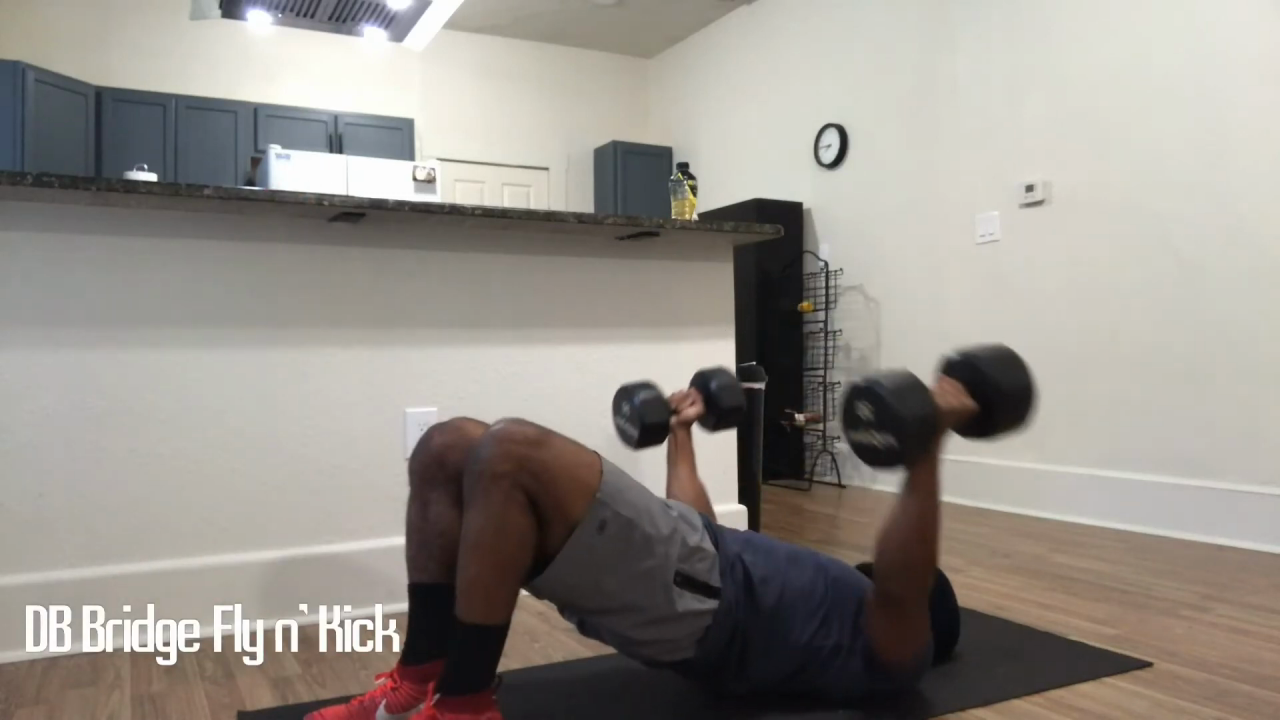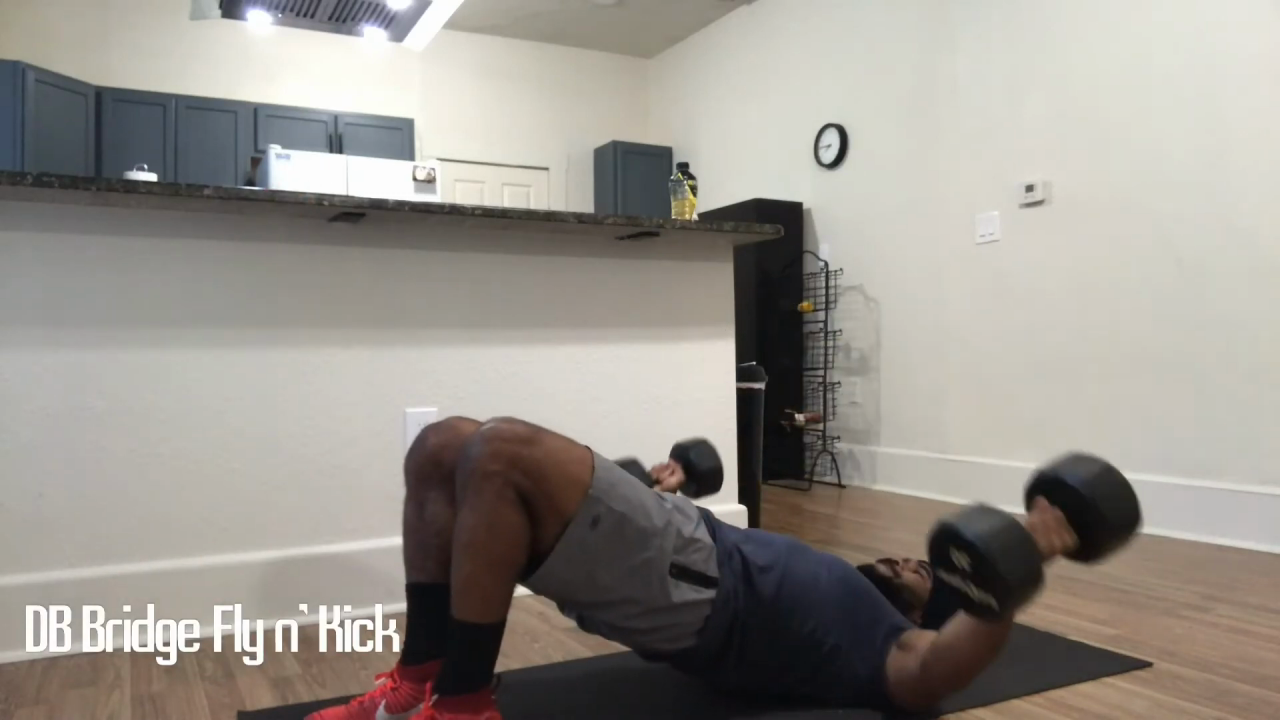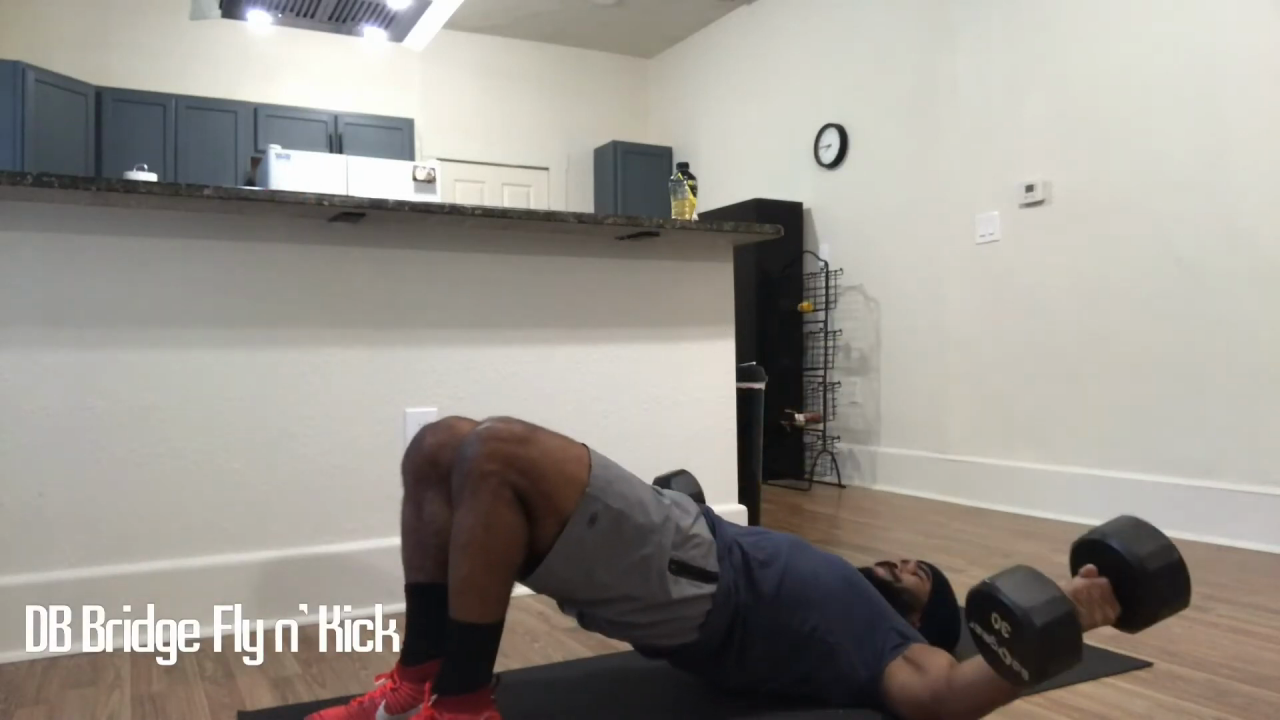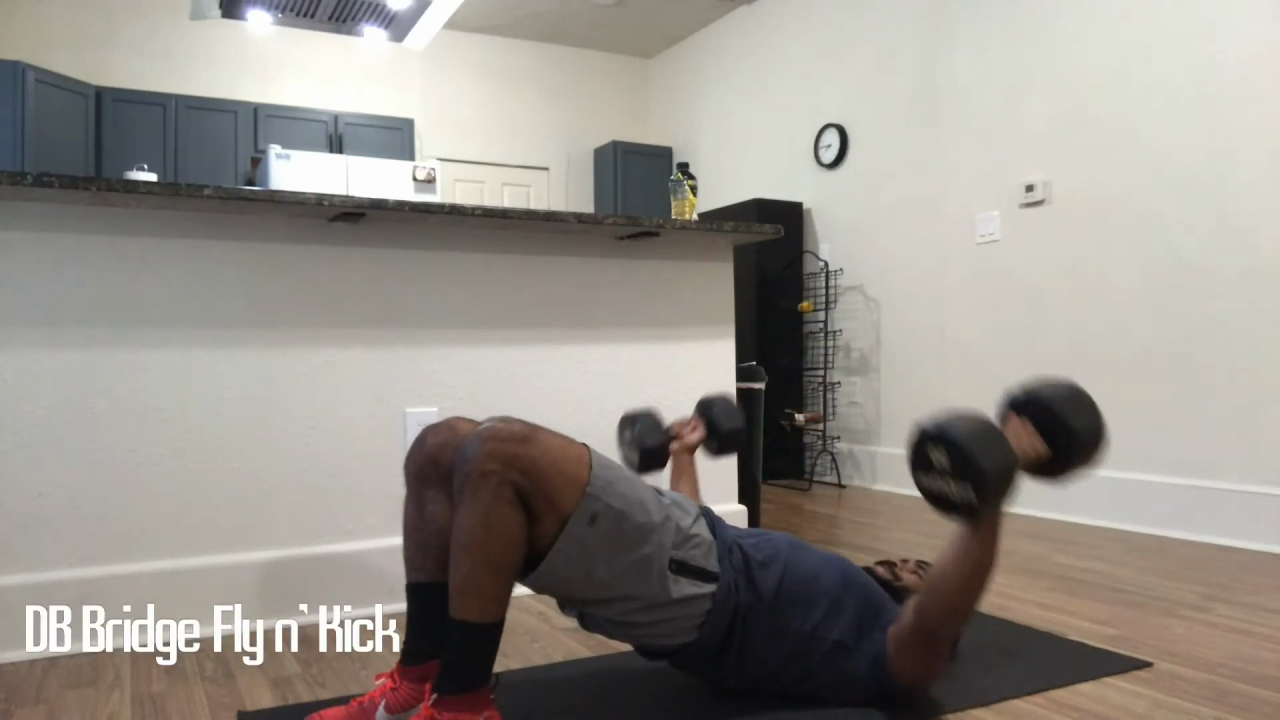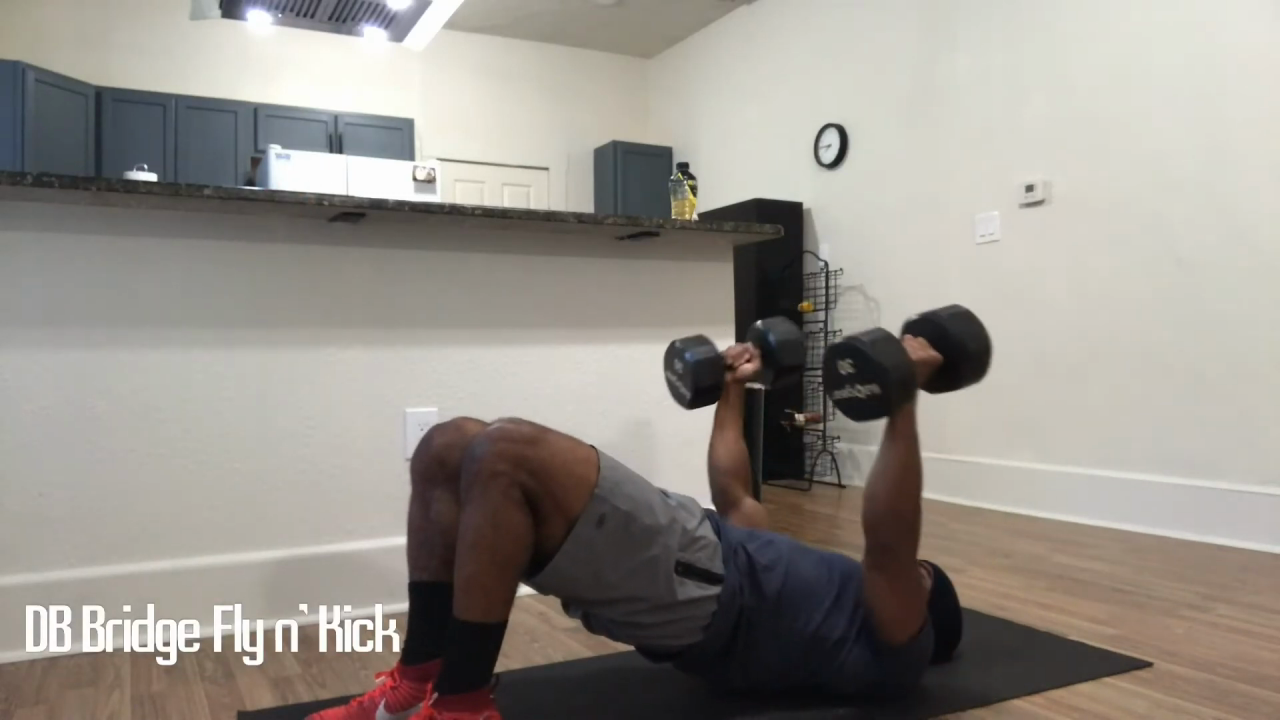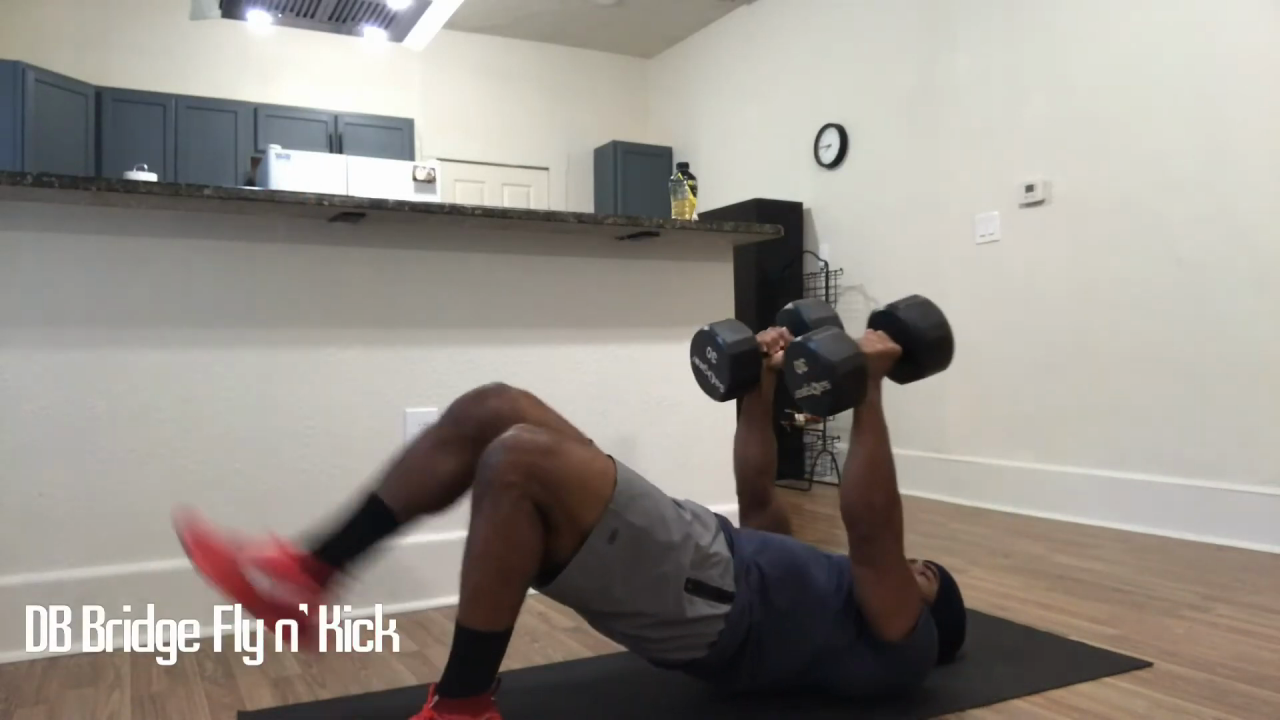
dt=0.4s
person 1, frame 1
left shoulder: (891, 651)
right shoulder: (819, 591)
left elbow: (898, 586)
right elbow: (697, 521)
left wrist: (926, 450)
right wrist: (681, 434)
left hip: (687, 593)
left knee: (509, 453)
right knee: (447, 448)
person 1, frame 2
left shoulder: (893, 642)
right shoulder: (835, 594)
right wrist: (672, 495)
left hip: (690, 581)
left knee: (500, 453)
right knee: (443, 448)
person 1, frame 3
left shoulder: (892, 646)
right shoulder: (838, 595)
right wrist: (668, 499)
left hip: (691, 580)
left knee: (496, 453)
right knee: (440, 449)
person 1, frame 4
left shoulder: (884, 641)
right shoulder: (827, 595)
left elbow: (939, 621)
left wrist: (990, 498)
right wrist: (684, 459)
left hip: (690, 583)
left knee: (497, 454)
right knee: (441, 448)
person 1, frame 5
left shoulder: (893, 647)
right shoulder: (823, 587)
left elbow: (892, 543)
right elbow: (733, 494)
left wrist: (903, 404)
right wrist: (732, 394)
left hip: (695, 586)
left knee: (506, 453)
right knee: (447, 449)
person 1, frame 6
left shoulder: (896, 647)
right shoulder: (829, 588)
left elbow: (875, 534)
right elbow: (757, 497)
left wrist: (868, 394)
right wrist: (762, 387)
left hip: (705, 598)
left knee: (521, 457)
right knee: (494, 410)
right ankle: (309, 574)
